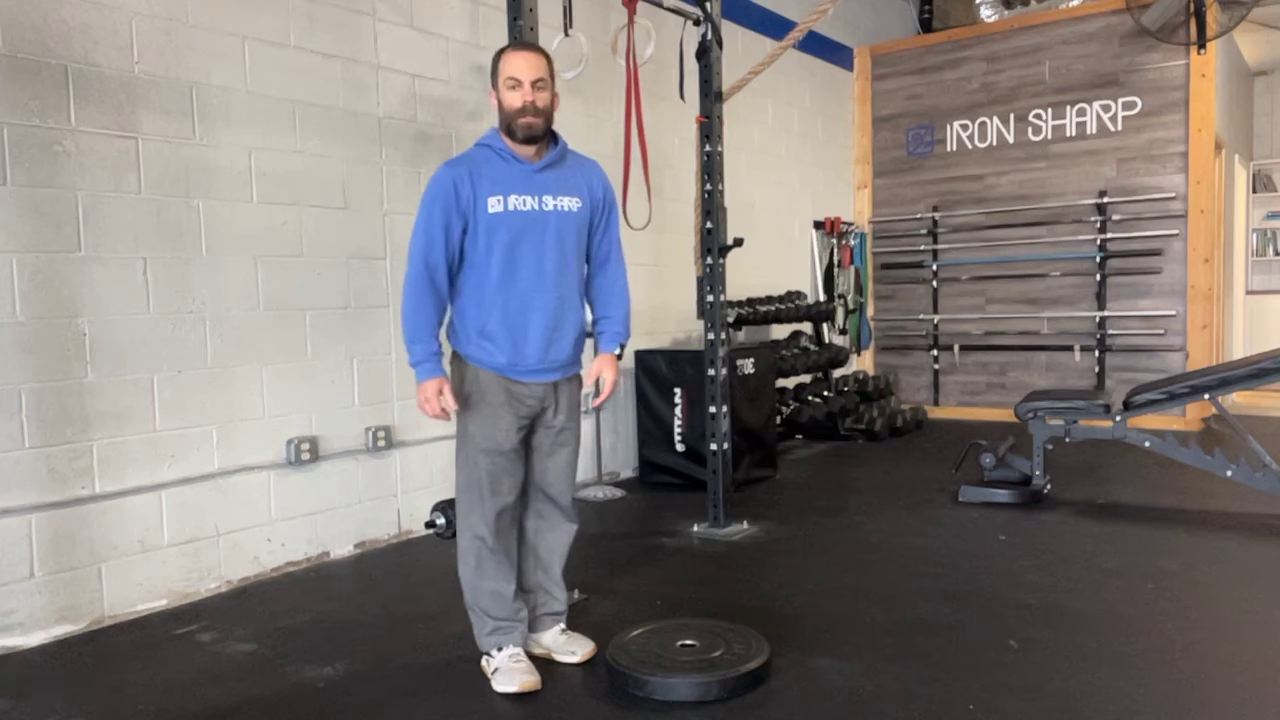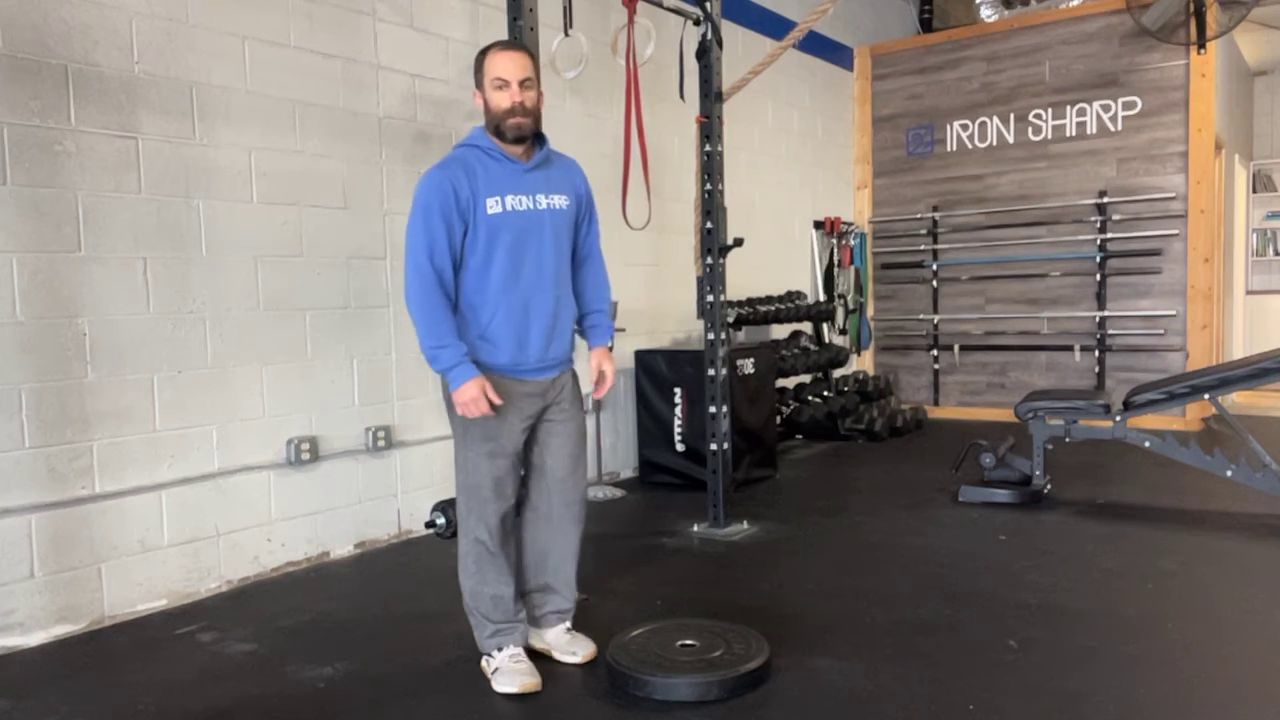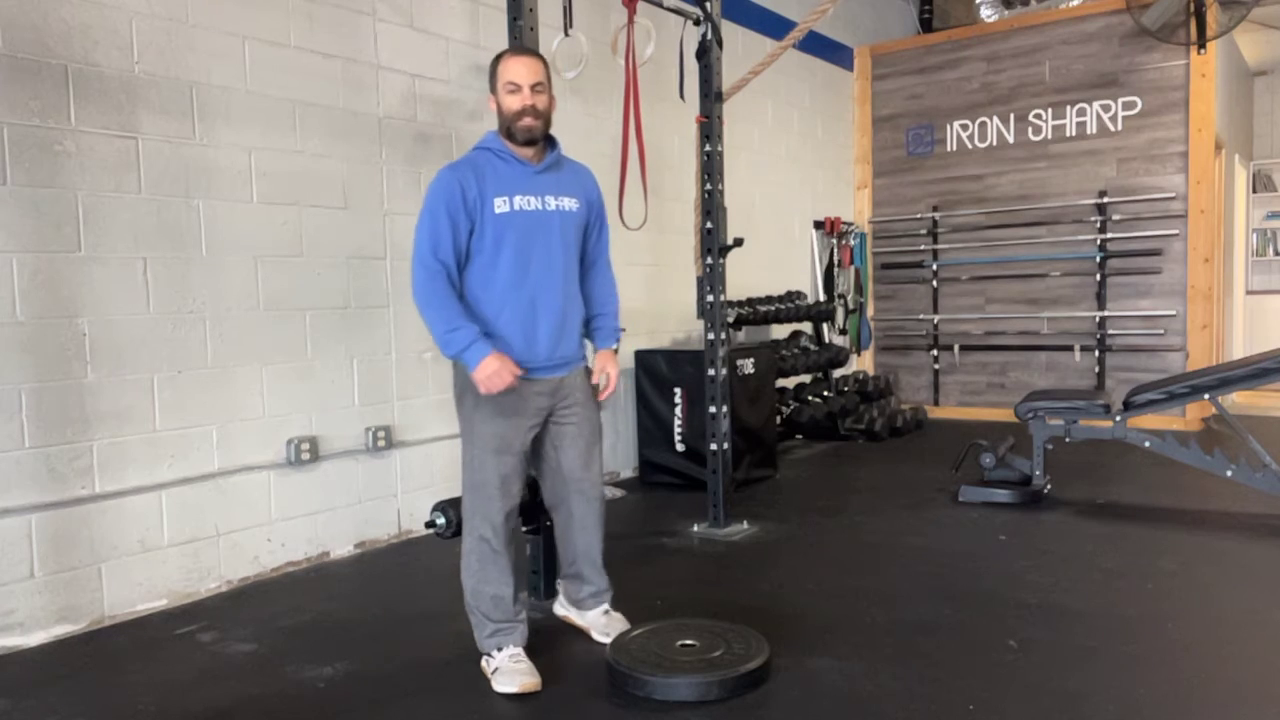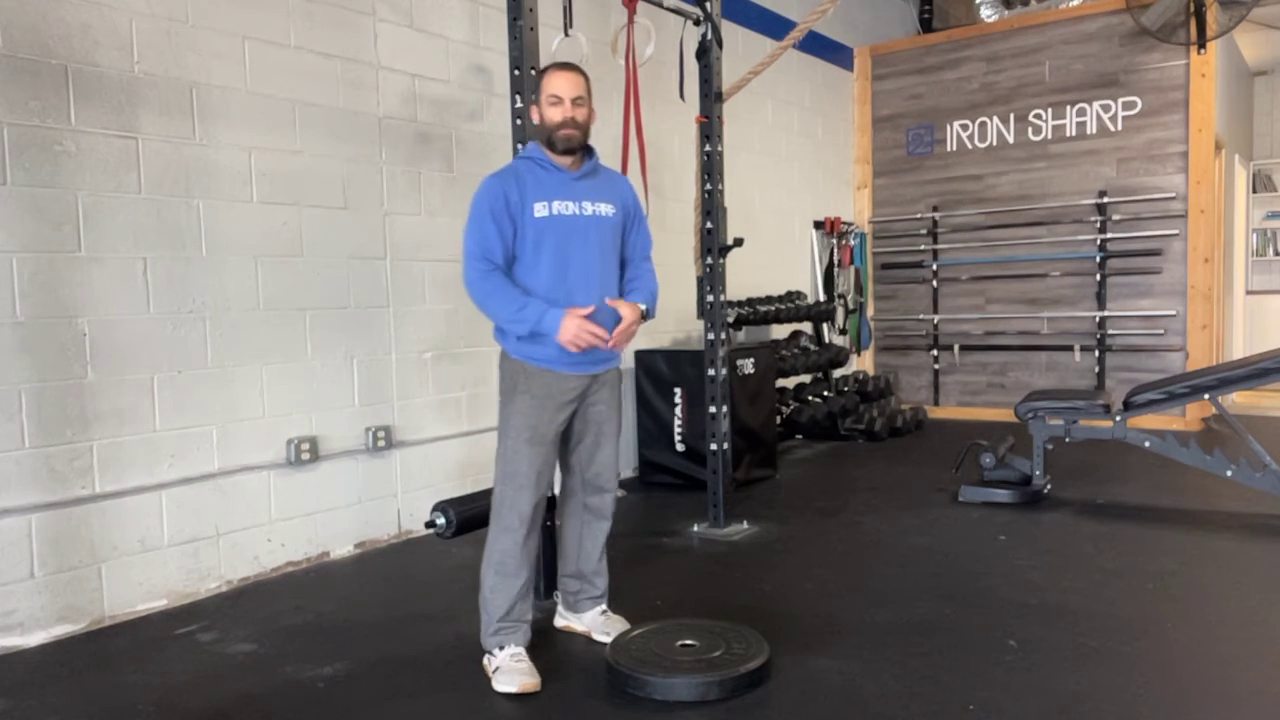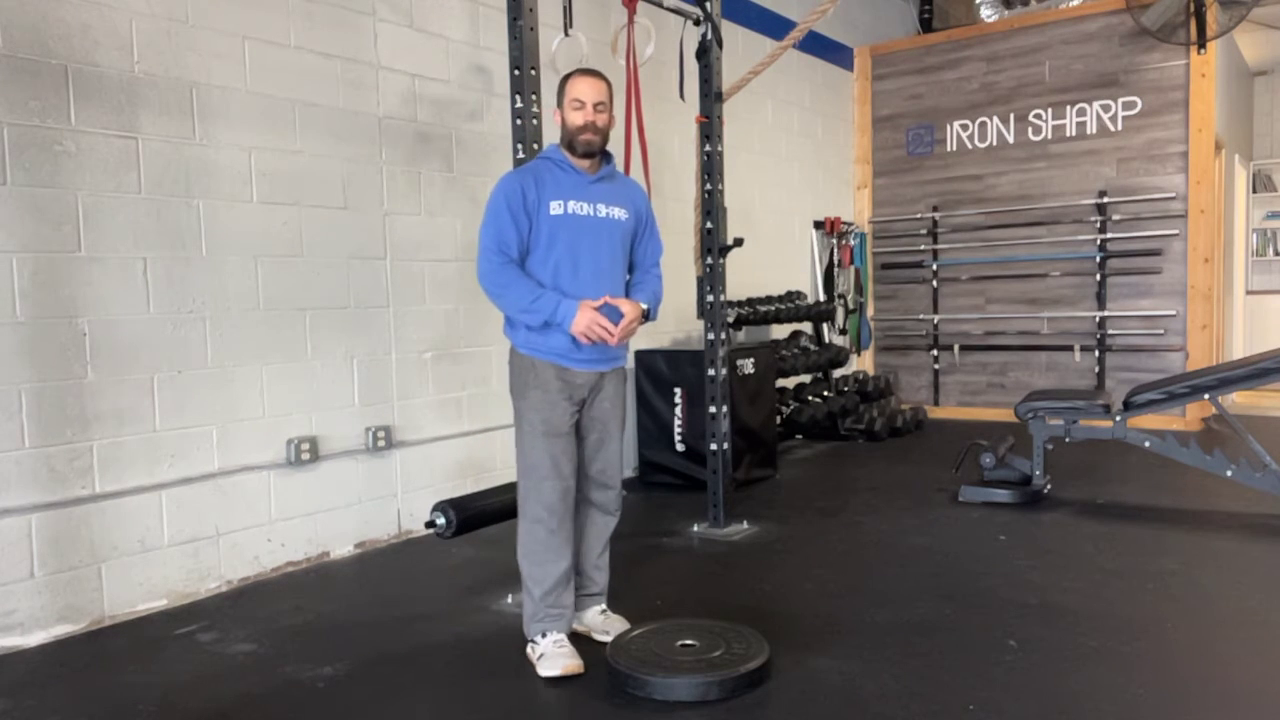
dt=0.4s
person 1, frame 1
left shoulder: (589, 179)
right shoulder: (460, 178)
left elbow: (606, 267)
right elbow: (427, 275)
left wrist: (610, 344)
right wrist: (427, 366)
left hip: (562, 377)
right hip: (489, 377)
left knee: (553, 505)
right knee: (490, 511)
left ankle: (547, 622)
right ankle: (500, 641)
person 1, frame 2
left shoulder: (568, 176)
right shoulder: (450, 180)
left elbow: (587, 264)
right elbow: (427, 283)
left wrist: (599, 339)
right wrist: (457, 371)
left hip: (559, 374)
right hip: (489, 378)
left knee: (564, 498)
right knee: (489, 513)
left ankle: (549, 620)
right ankle: (502, 644)
person 1, frame 3
left shoulder: (579, 181)
right shoulder: (462, 180)
left elbow: (596, 268)
right elbow: (432, 275)
left wrist: (605, 342)
right wrist: (475, 352)
left hip: (570, 374)
right hip: (499, 379)
left knee: (581, 495)
right knee: (492, 511)
left ankle: (584, 599)
right ankle: (501, 643)
person 1, frame 4
left shoulder: (616, 189)
right shoulder: (505, 187)
left elbow: (639, 262)
right elbow: (482, 275)
left wrist: (638, 304)
right wrist: (552, 321)
left hip: (603, 370)
right hip: (534, 369)
left knee: (594, 492)
right knee: (519, 503)
left ankle: (582, 604)
right ankle: (505, 642)
person 1, frame 5
left shoulder: (631, 196)
right shoulder: (523, 185)
left elbow: (648, 268)
right elbow: (495, 268)
left wrist: (640, 306)
right wrist: (566, 311)
left hip: (608, 368)
right hip: (544, 364)
left knee: (601, 491)
right knee: (548, 495)
left ankle: (589, 604)
right ankle: (547, 628)
